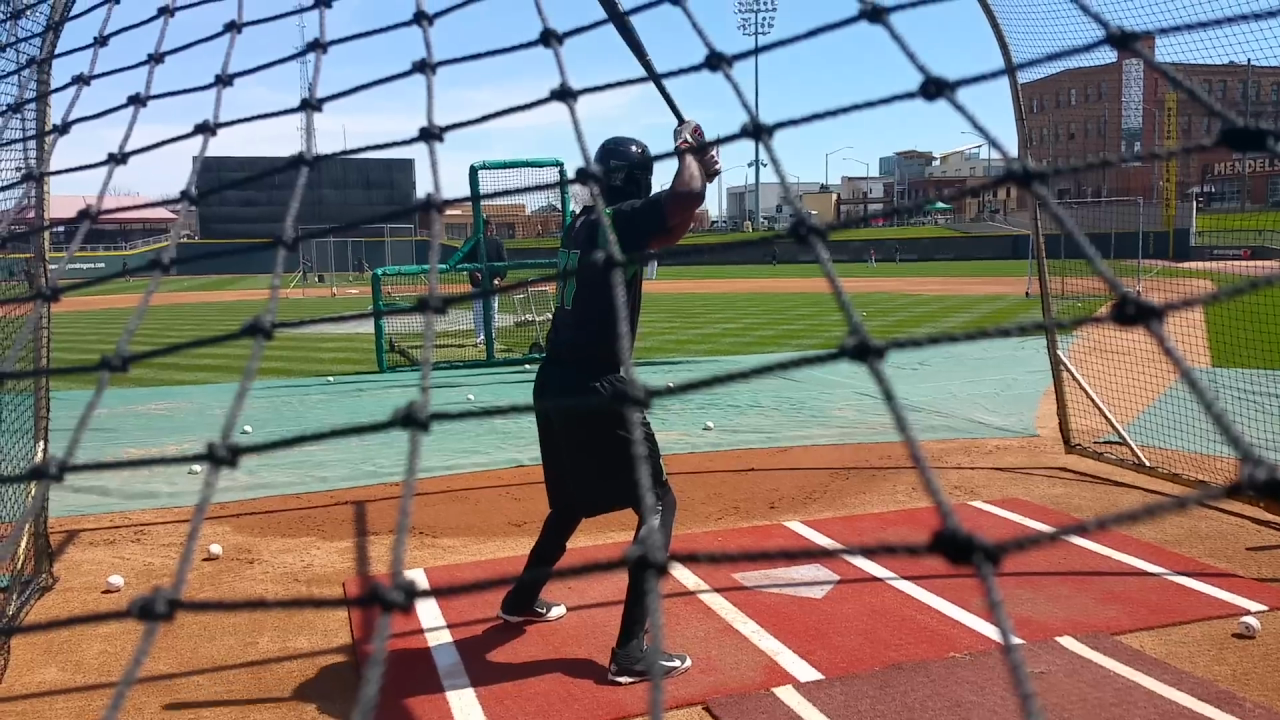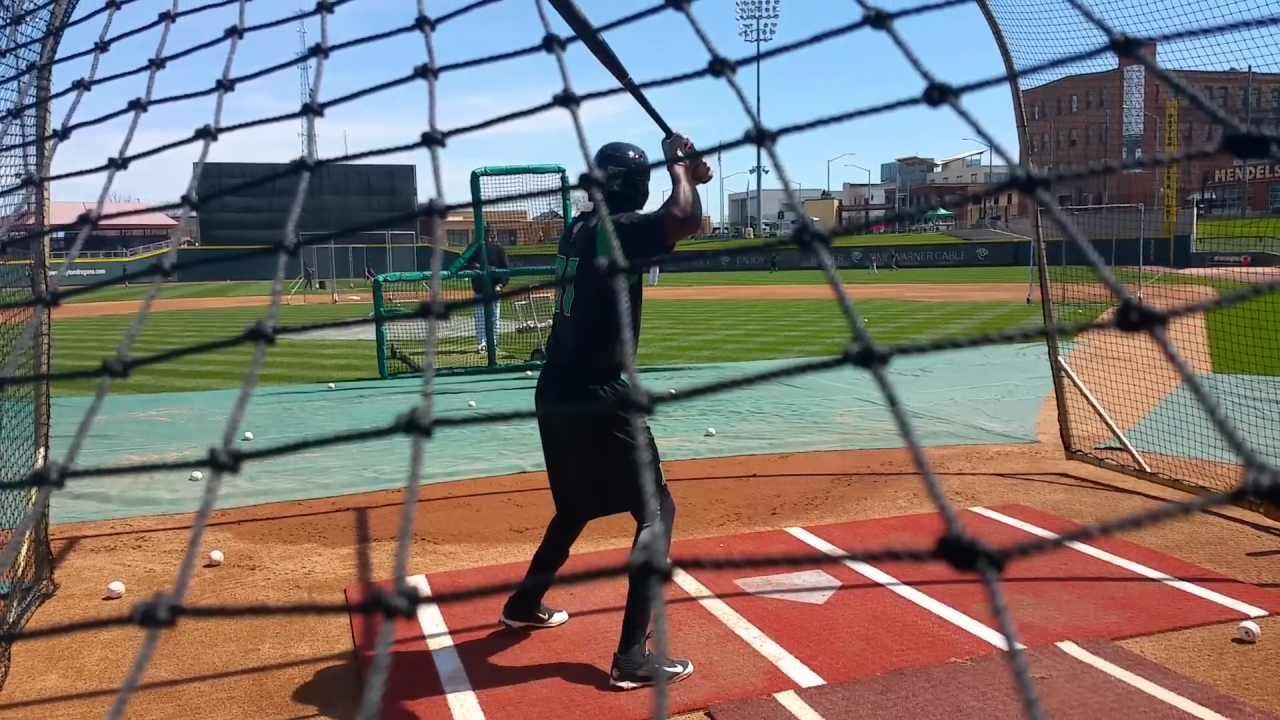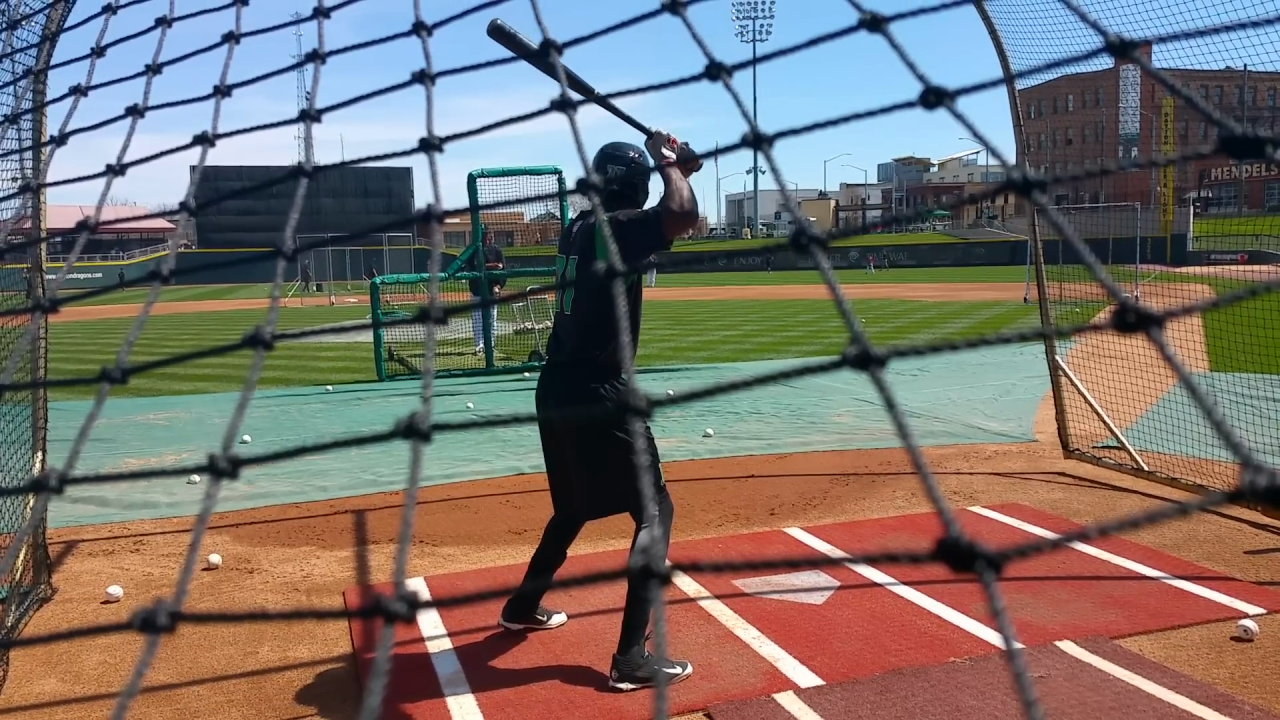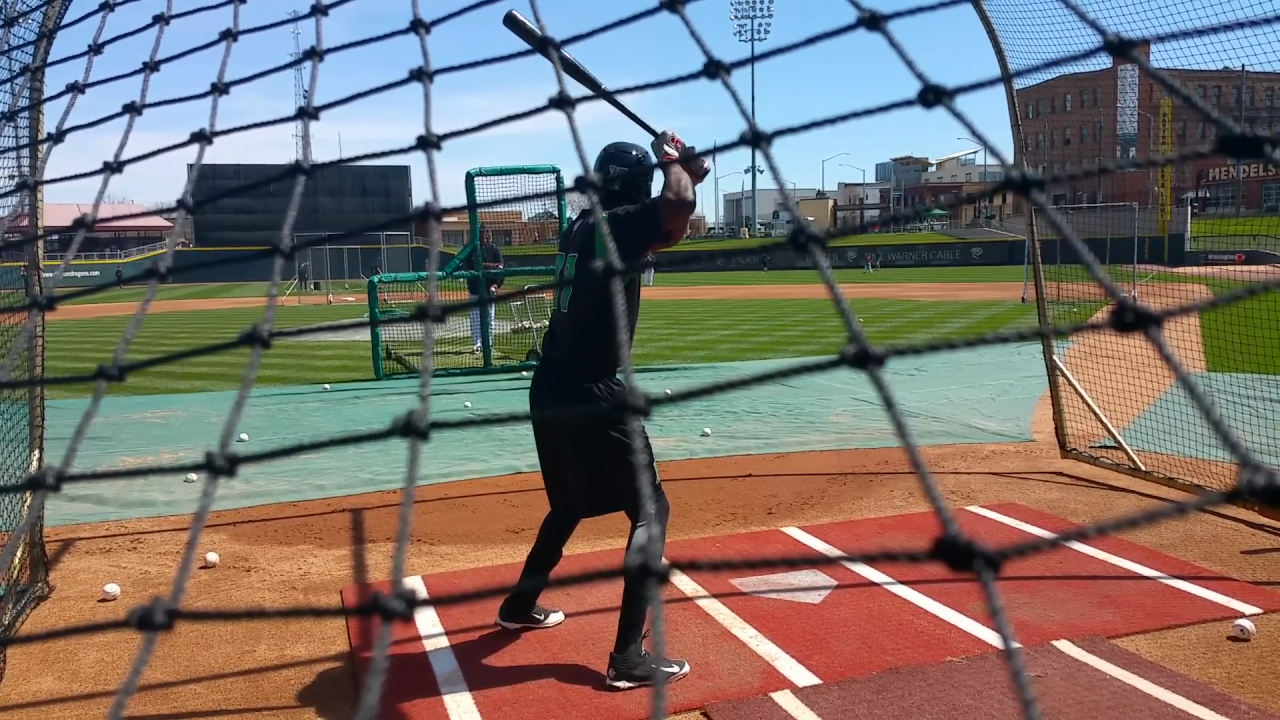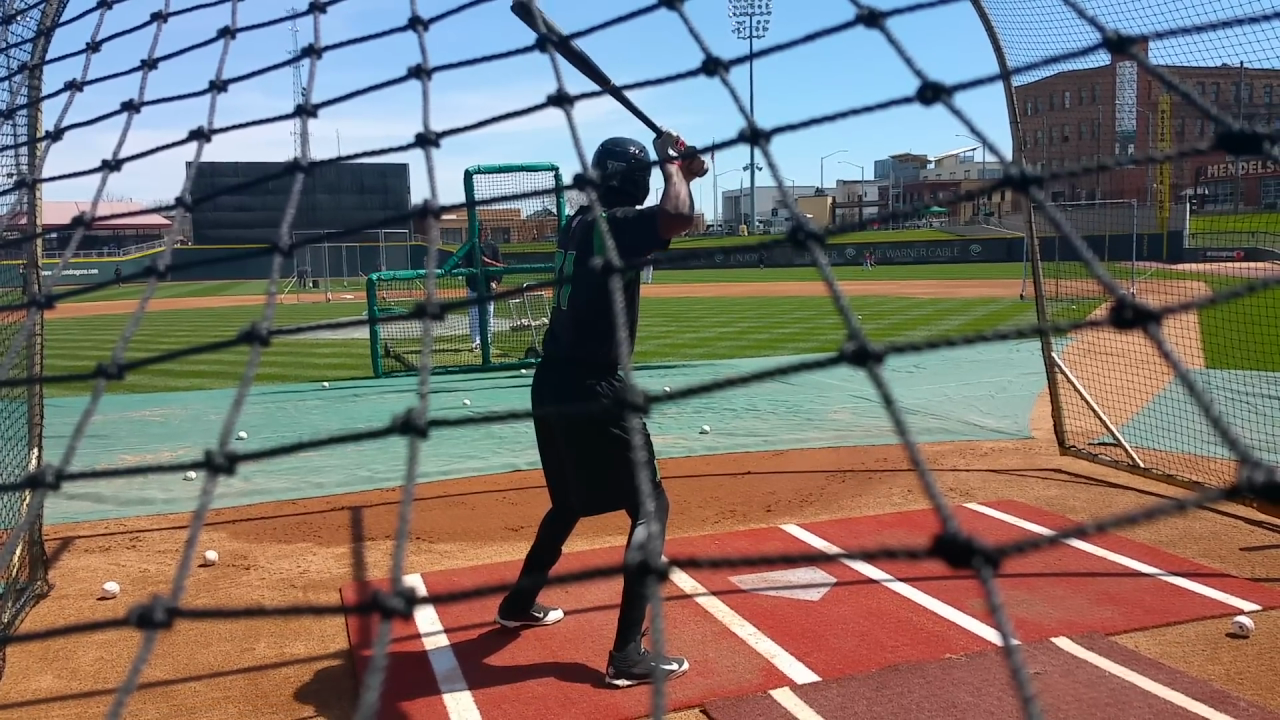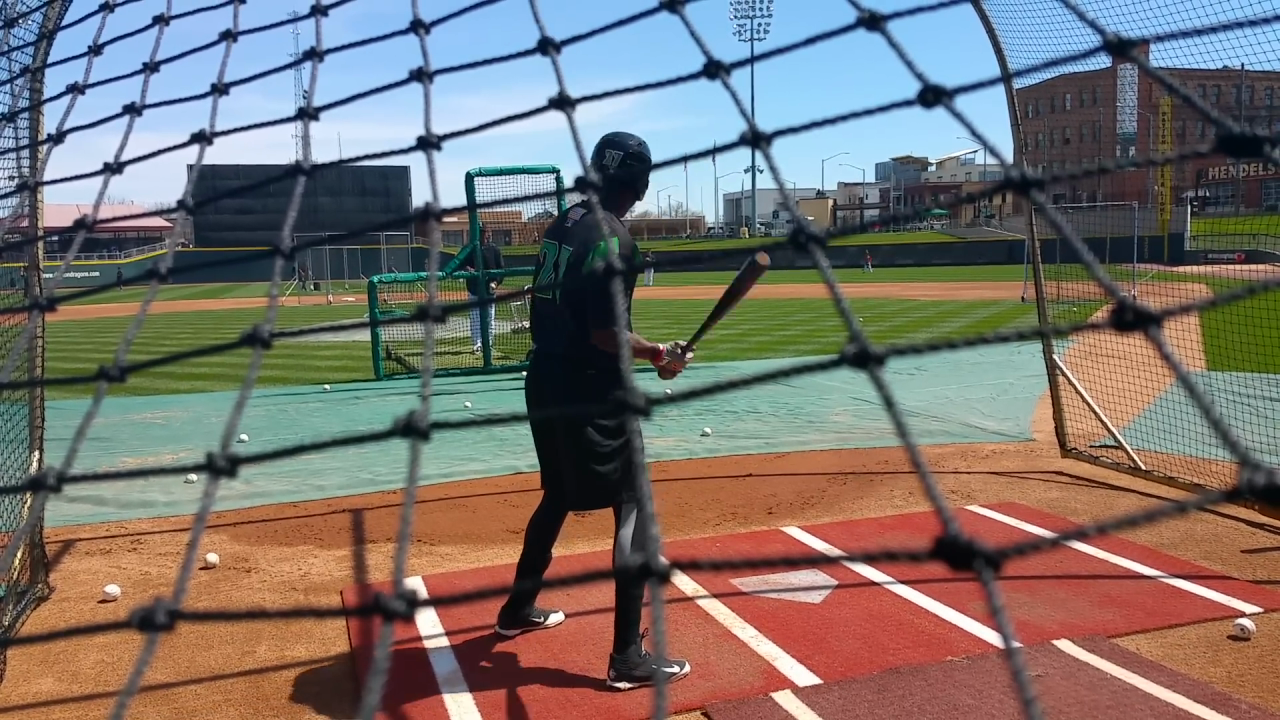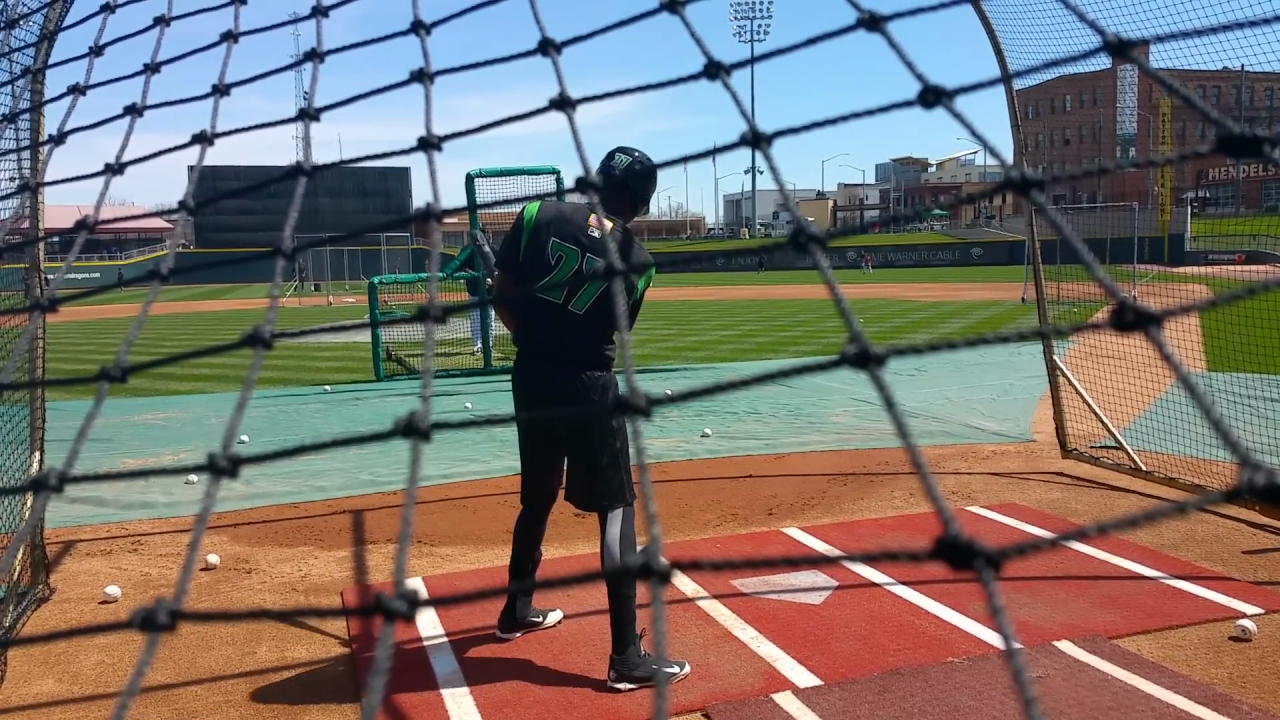
dt=0.5s
person 1, frame 1
left shoulder: (584, 223)
right shoulder: (616, 221)
left elbow: (670, 229)
right elbow: (687, 198)
left wrist: (698, 170)
right wrist: (688, 149)
left hip: (555, 384)
right hip: (594, 389)
left knee: (574, 498)
right knee: (657, 504)
left ankle: (523, 598)
right ankle: (631, 651)
person 1, frame 2
left shoulder: (581, 228)
right shoulder: (616, 230)
left elbow: (657, 225)
right elbow: (684, 220)
left wrist: (687, 179)
right wrist: (677, 164)
left hip: (556, 388)
right hip: (596, 394)
left knee: (577, 503)
right knee: (656, 510)
left ankle: (525, 603)
right ankle: (633, 656)
person 1, frame 3
left shoulder: (579, 228)
right shoulder: (616, 228)
left elbow: (660, 221)
right elbow: (682, 215)
left wrist: (676, 172)
right wrist: (667, 163)
left hip: (557, 389)
right hip: (597, 395)
left knee: (575, 505)
right knee: (654, 511)
left ankle: (523, 605)
right ankle: (631, 658)
person 1, frame 4
left shoulder: (583, 227)
right shoulder: (614, 226)
left elbow: (664, 229)
right elbow: (678, 206)
left wrist: (685, 176)
right wrist: (671, 160)
left hip: (552, 386)
right hip: (590, 392)
left knee: (571, 503)
right knee: (650, 510)
left ankle: (521, 604)
right ankle: (629, 657)
person 1, frame 5
left shoulder: (580, 223)
right shoulder: (613, 225)
left elbow: (662, 223)
right elbow: (677, 218)
left wrist: (682, 175)
right wrist: (670, 164)
left hip: (554, 383)
right hip: (594, 391)
left knee: (570, 500)
right knee: (650, 508)
left ankle: (520, 602)
right ankle: (627, 655)
person 1, frame 6
left shoulder: (560, 224)
right shoulder: (613, 239)
right elbow: (603, 334)
left wrist: (622, 350)
right wrist: (658, 354)
left hip: (545, 376)
right hip: (590, 386)
left knee: (558, 495)
right knee: (632, 508)
left ankle: (519, 608)
right ankle: (627, 657)
person 1, frame 7
left shoulder: (539, 215)
right shoulder: (637, 261)
left elbow: (502, 298)
right elbow: (613, 327)
left hip: (531, 375)
right hip: (588, 384)
left knee: (538, 496)
right knee: (615, 510)
left ankle: (517, 610)
right ankle: (627, 658)
